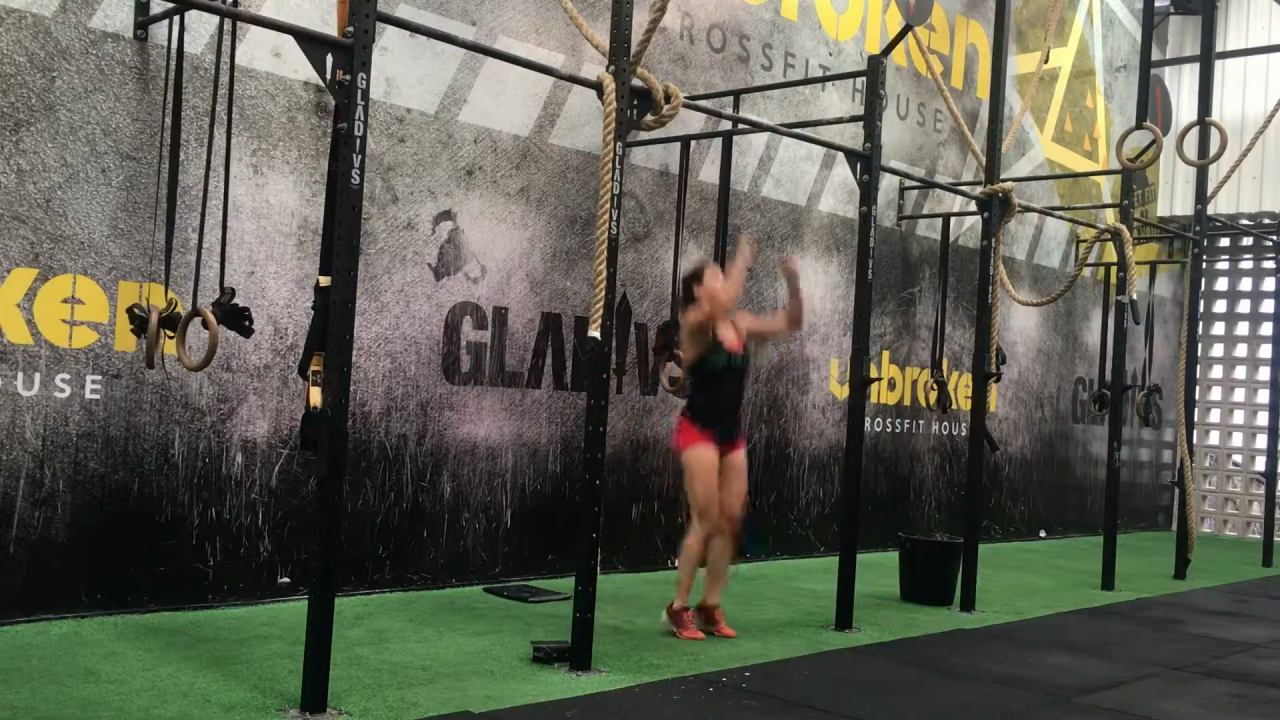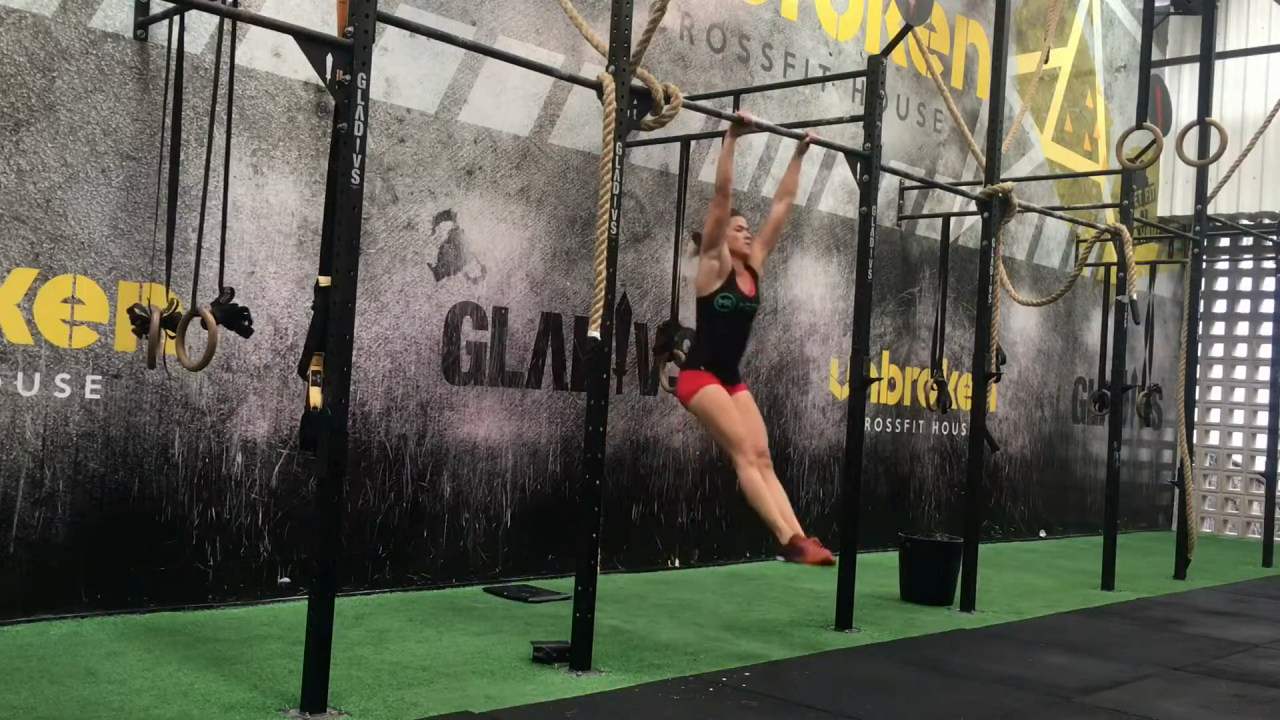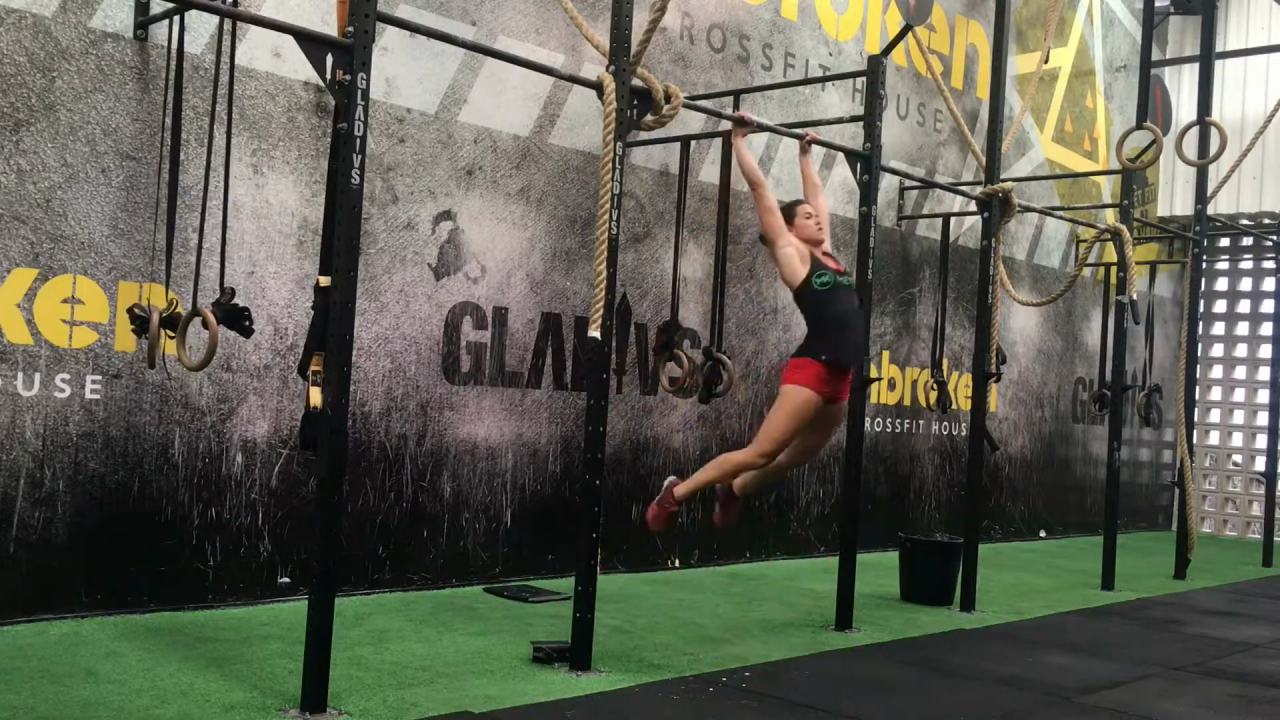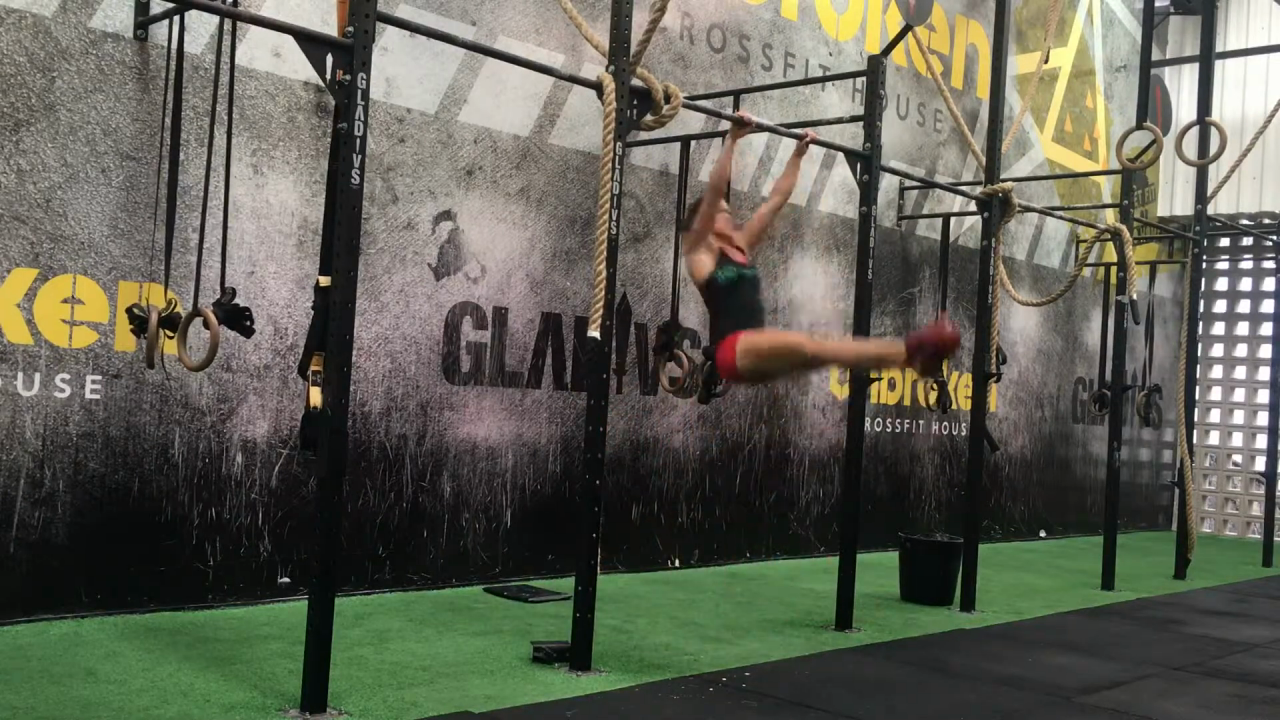
dt=0.5s
person 1, frame 1
left shoulder: (740, 324)
right shoulder: (695, 321)
left elbow: (789, 323)
right elbow: (721, 303)
left wrist: (792, 282)
right wrist: (741, 259)
left hip: (731, 437)
right hip: (698, 432)
left knee: (730, 523)
right knee: (707, 523)
left ankle: (710, 607)
right ankle: (679, 608)
person 1, frame 2
left shoulder: (754, 263)
right shoulder: (714, 264)
left elbow: (784, 203)
right elbow: (722, 196)
left wrist: (800, 154)
right wrist: (732, 138)
left hip: (732, 379)
right hip: (700, 376)
left knee: (762, 458)
right knee: (747, 453)
left ankle: (798, 537)
right ankle: (791, 540)
person 1, frame 3
left shoulder: (826, 252)
right shoulder: (790, 251)
left elbow: (815, 191)
right elbow: (760, 190)
left wrist: (805, 153)
right wrist: (739, 139)
left hip: (839, 378)
right hip: (810, 370)
left knee: (798, 456)
right knee: (761, 453)
left ankle: (733, 492)
right ankle: (677, 492)
person 1, frame 4
left shoulder: (740, 246)
right shoulder: (699, 251)
left elbow: (776, 201)
right elbow: (713, 195)
left wrist: (798, 154)
right wrist: (731, 140)
left hip: (761, 346)
right hip: (735, 349)
right knee: (810, 346)
right ankle: (910, 350)
